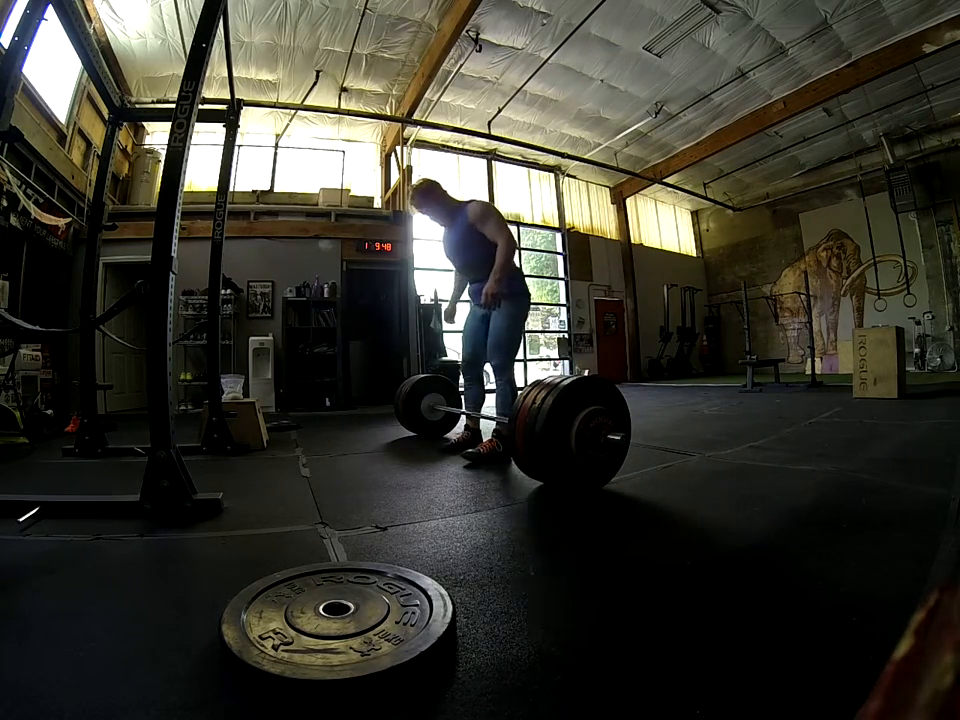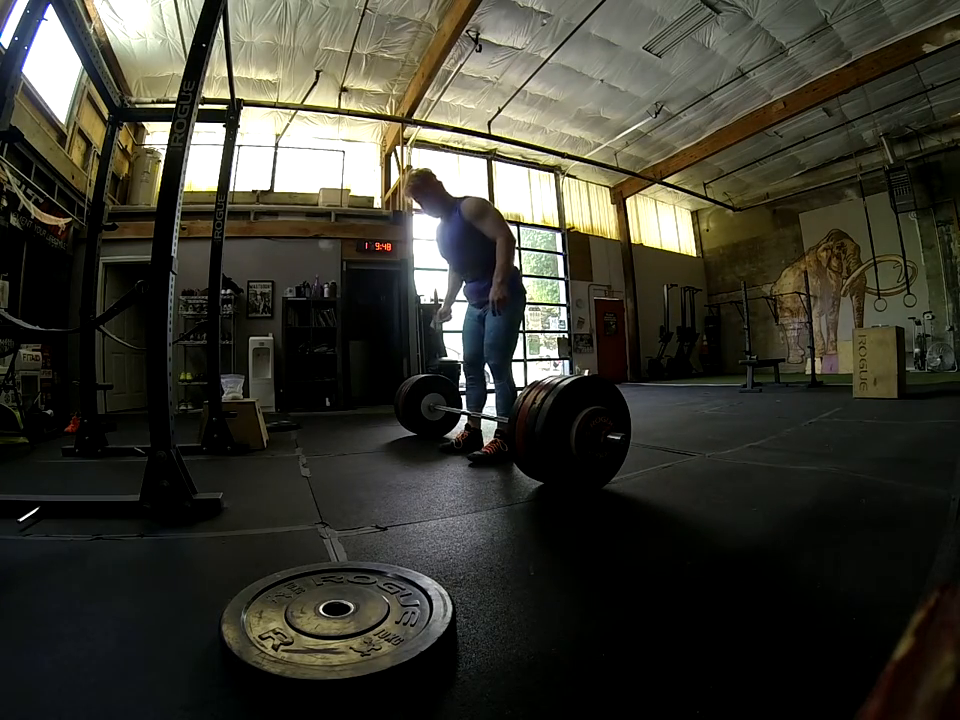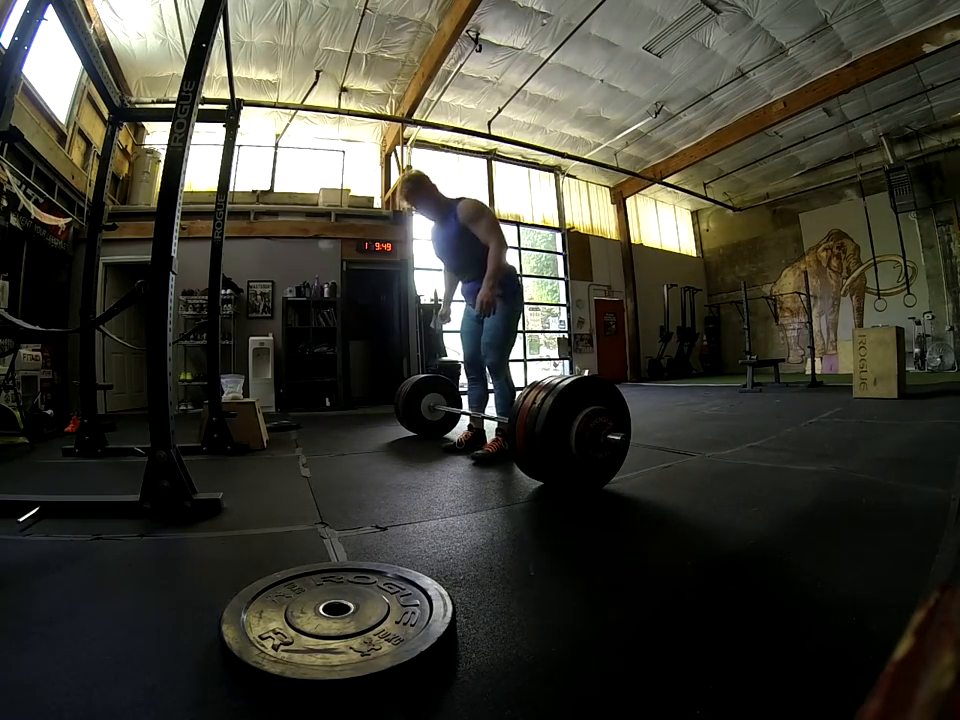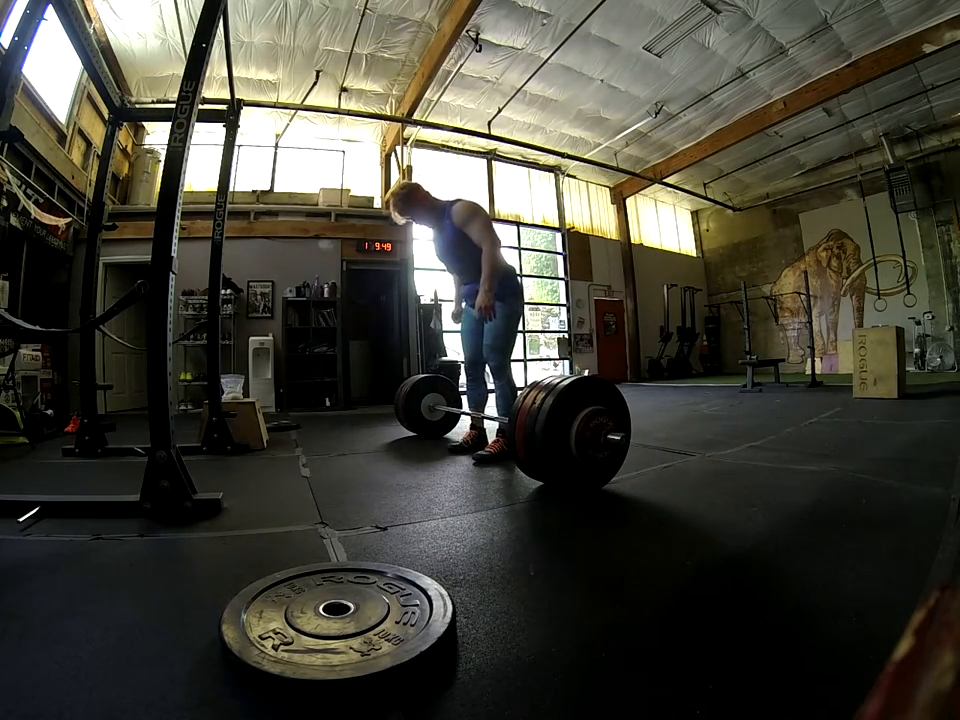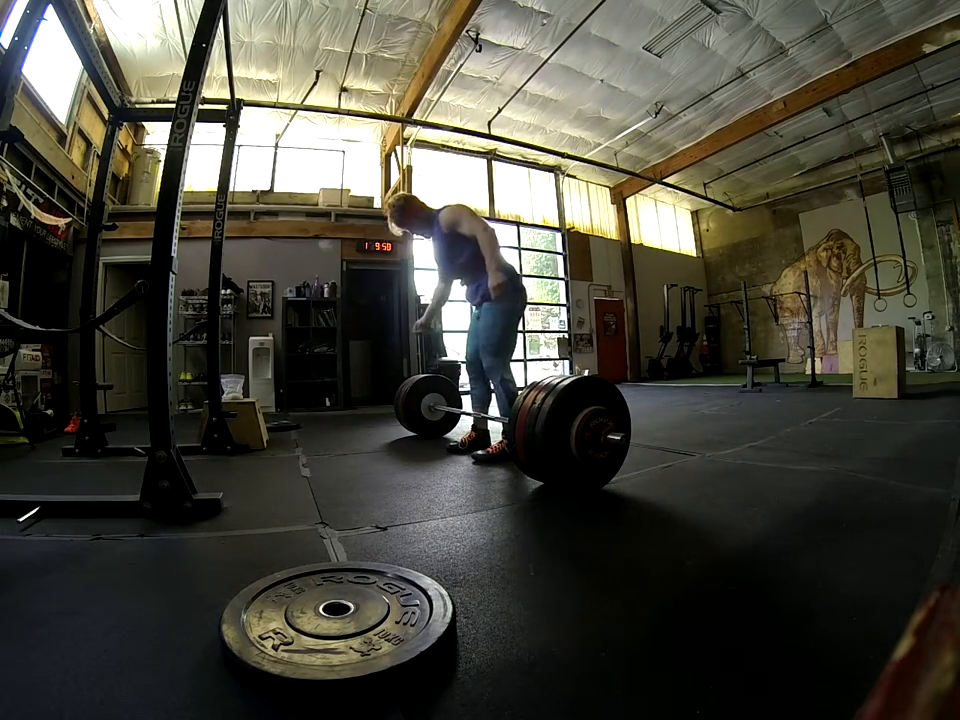
dt=0.4s
person 1, frame 1
left shoulder: (475, 211)
right shoulder: (448, 232)
left elbow: (506, 241)
left wrist: (495, 280)
right wrist: (452, 302)
left hip: (508, 295)
right hip: (480, 301)
left knee: (500, 364)
right knee: (470, 364)
left ankle: (501, 437)
right ankle: (471, 431)
person 1, frame 2
left shoulder: (471, 207)
right shoulder: (442, 229)
left elbow: (505, 238)
left wrist: (499, 283)
right wrist: (447, 302)
left hip: (503, 296)
right hip: (476, 302)
left knee: (497, 365)
right knee: (472, 365)
left ankle: (504, 439)
right ankle: (472, 431)
person 1, frame 3
left shoulder: (467, 209)
right shoulder: (437, 230)
left elbow: (498, 244)
left wrist: (488, 288)
right wrist: (446, 303)
left hip: (501, 295)
right hip: (474, 301)
left knee: (494, 363)
right knee: (472, 365)
left ankle: (503, 437)
right ankle: (475, 431)
person 1, frame 4
left shoulder: (461, 210)
right shoulder: (438, 233)
left elbow: (491, 244)
left wrist: (486, 291)
right wrist: (458, 302)
left hip: (501, 296)
right hip: (474, 301)
left knee: (497, 365)
right knee: (472, 366)
left ankle: (506, 438)
right ankle: (477, 431)
person 1, frame 5
left shoulder: (449, 216)
right shoulder: (437, 240)
left elbow: (484, 231)
right elbow: (444, 283)
left wrist: (495, 271)
right wrist: (428, 317)
left hip: (502, 294)
right hip: (481, 301)
left knee: (494, 364)
right knee: (474, 364)
left ankle: (510, 438)
right ankle: (479, 431)
